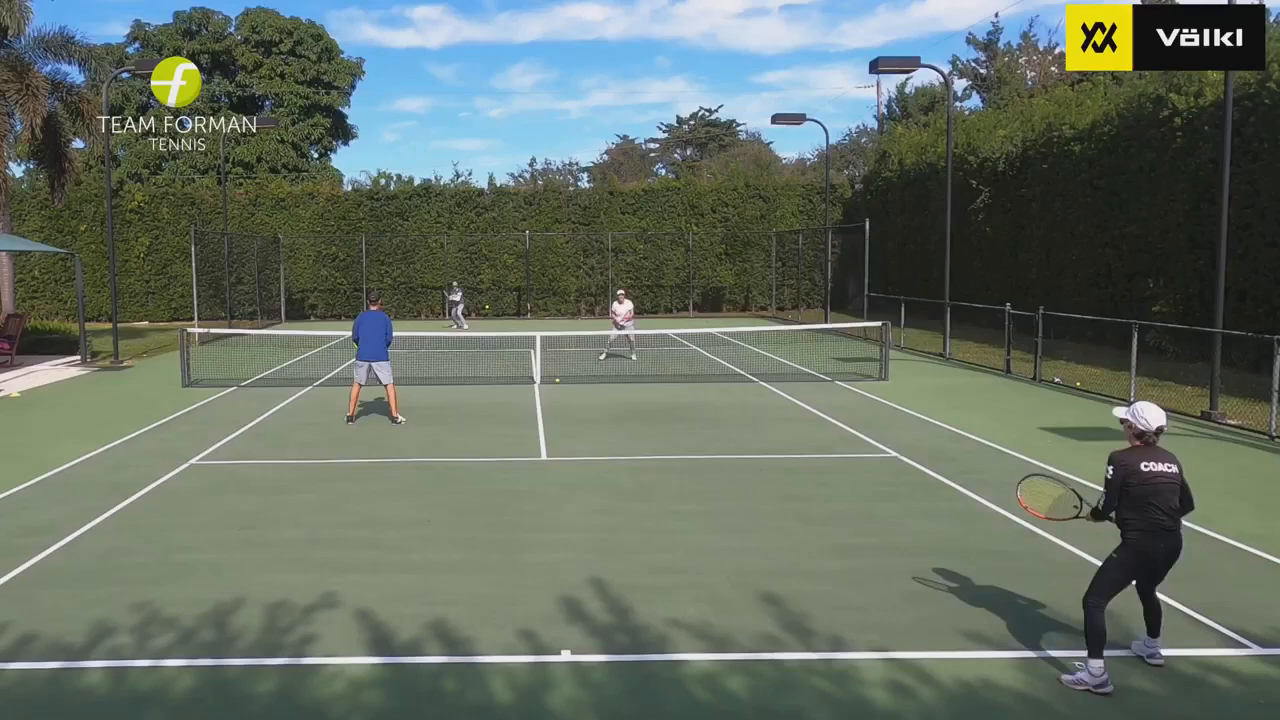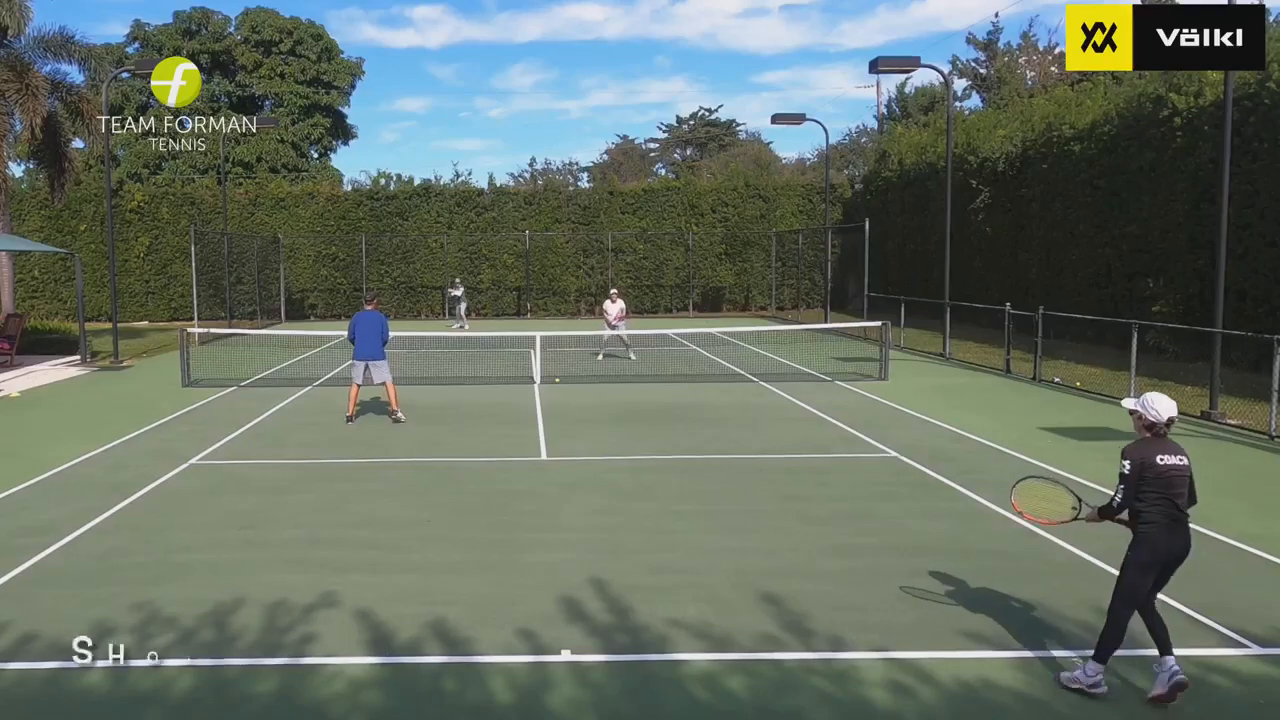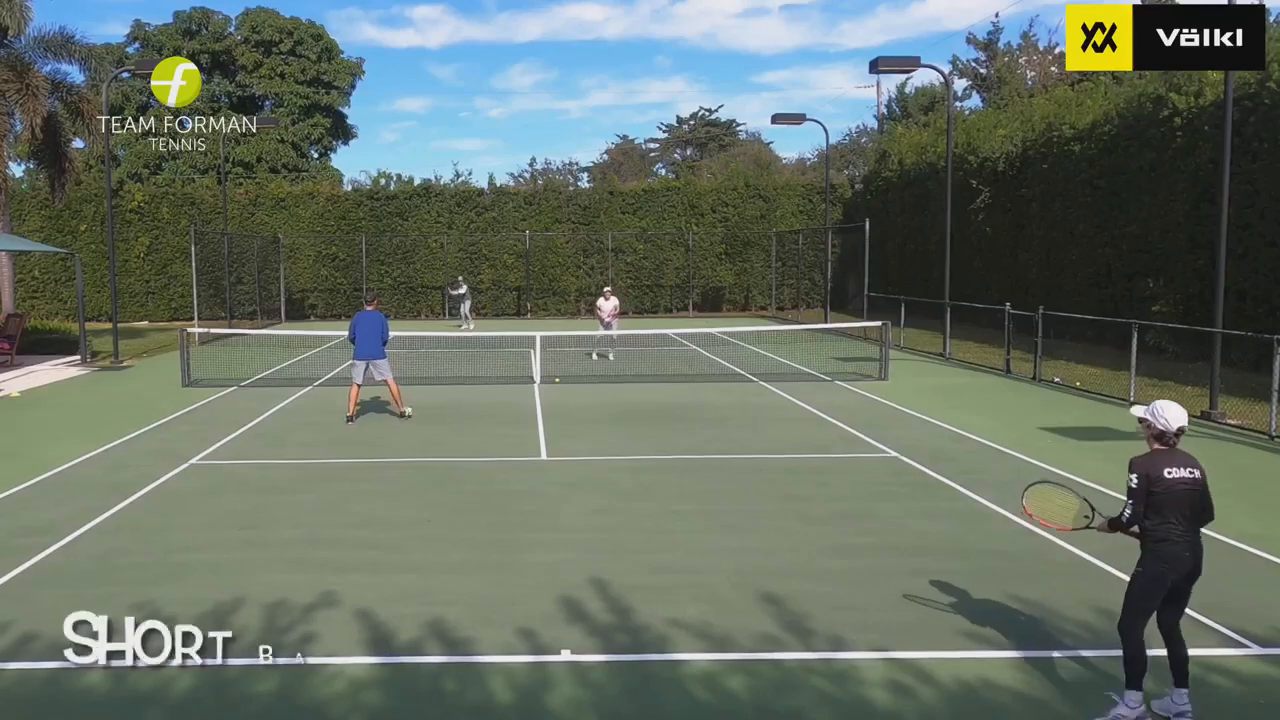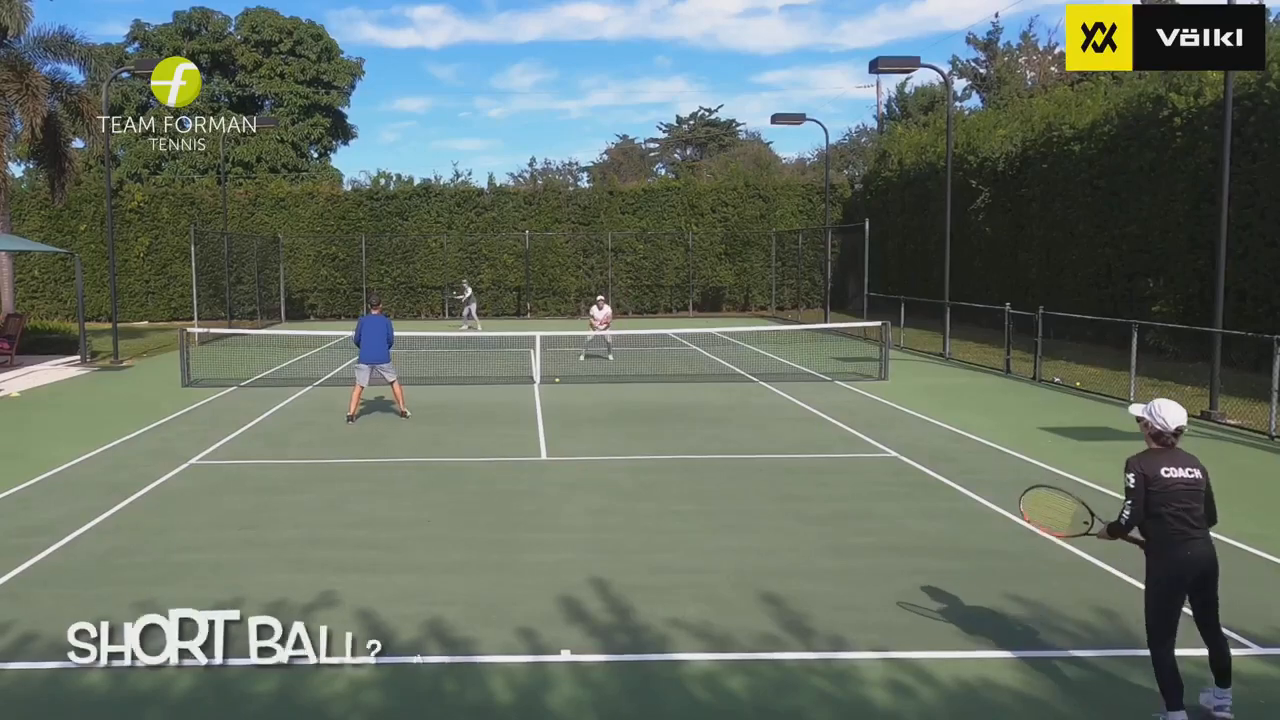
dt=0.2s
person 1, frame 1
left shoulder: (1121, 459)
right shoulder: (1171, 460)
left elbow: (1108, 505)
right elbow: (1186, 505)
left wrist: (1095, 514)
left hip: (1139, 545)
right hip: (1171, 544)
left knee: (1094, 601)
right knee: (1147, 589)
left ankle: (1095, 672)
right ankle: (1152, 646)
person 1, frame 2
left shoulder: (1135, 452)
right shoulder: (1179, 453)
left elbow: (1122, 501)
right elbow: (1190, 499)
left wrist: (1099, 514)
left hip: (1151, 541)
right hip: (1180, 540)
left knee: (1121, 607)
right knee: (1145, 603)
left ankle: (1094, 673)
right ankle: (1170, 671)
person 1, frame 3
left shoulder: (1142, 465)
right shoulder: (1193, 464)
left elbow: (1131, 516)
right elbow: (1207, 514)
left wrist: (1110, 525)
left hip: (1161, 557)
right hip: (1192, 556)
left knee: (1130, 626)
right knee: (1169, 625)
person 1, frame 4
left shoulder: (1139, 464)
right shoulder: (1195, 464)
left elbow: (1129, 518)
right elbow: (1210, 517)
left wrist: (1110, 531)
left hip: (1168, 563)
right hip: (1204, 557)
left knee: (1160, 643)
right knee: (1211, 628)
